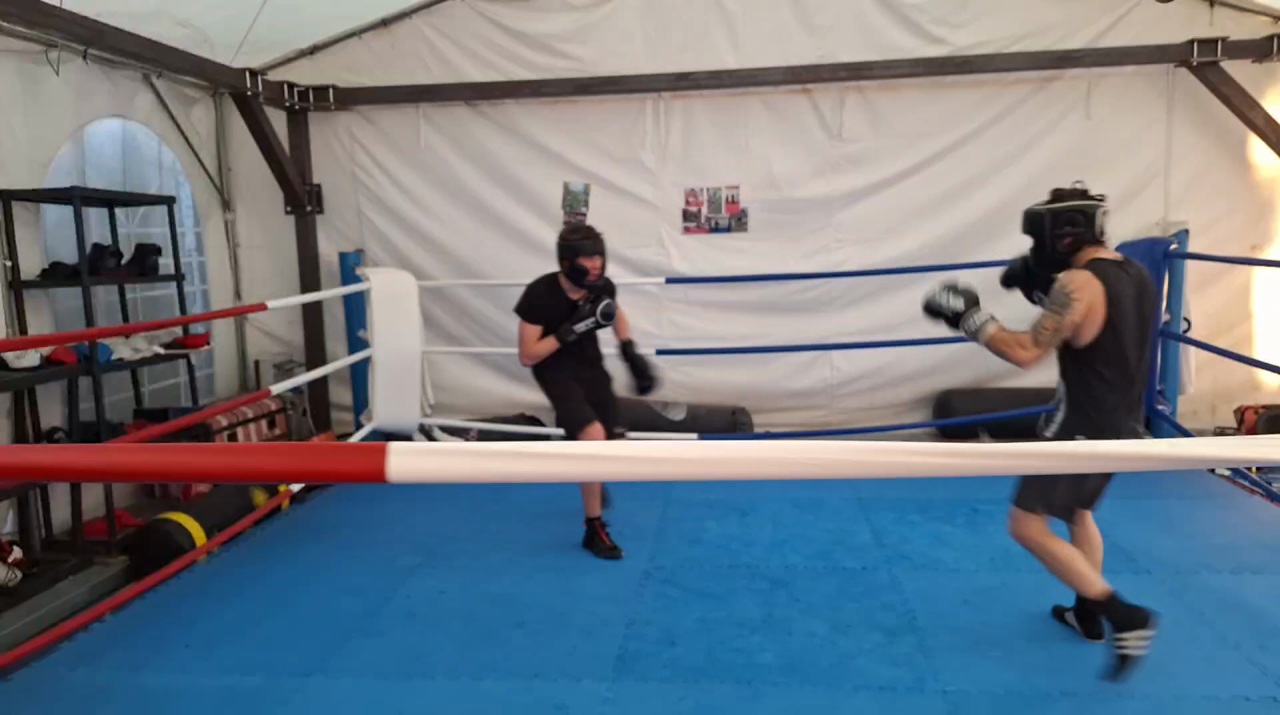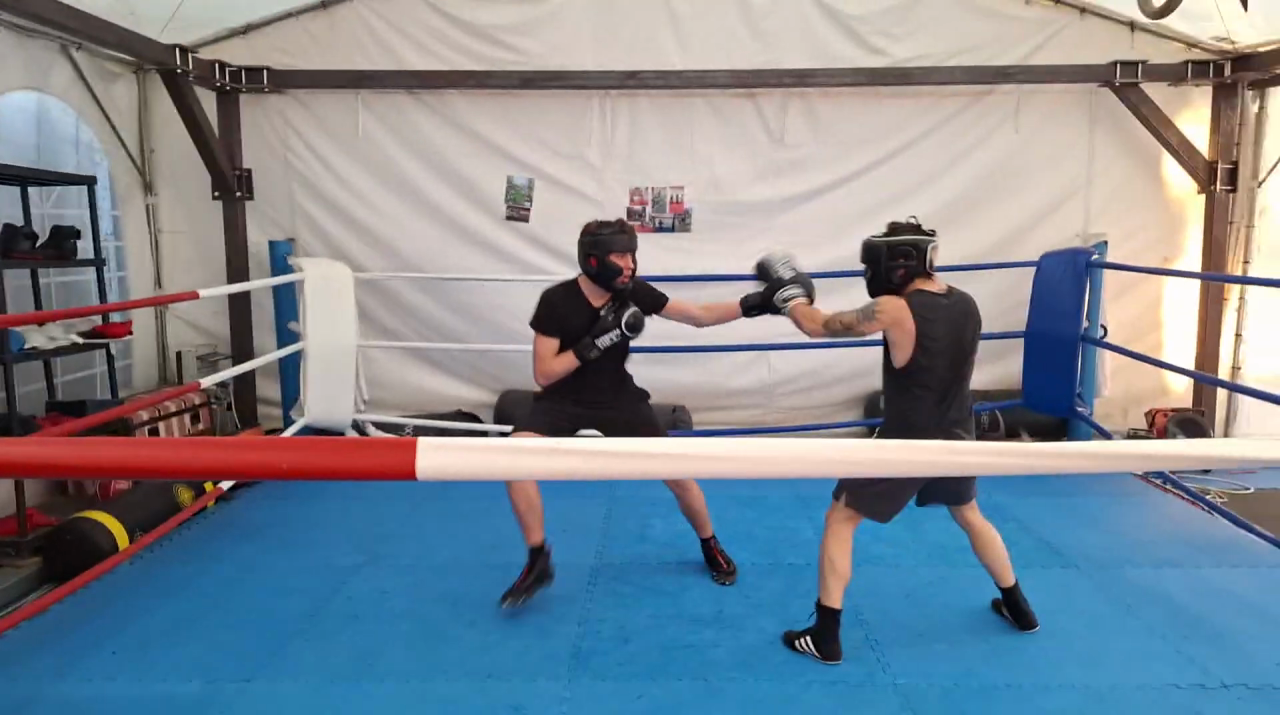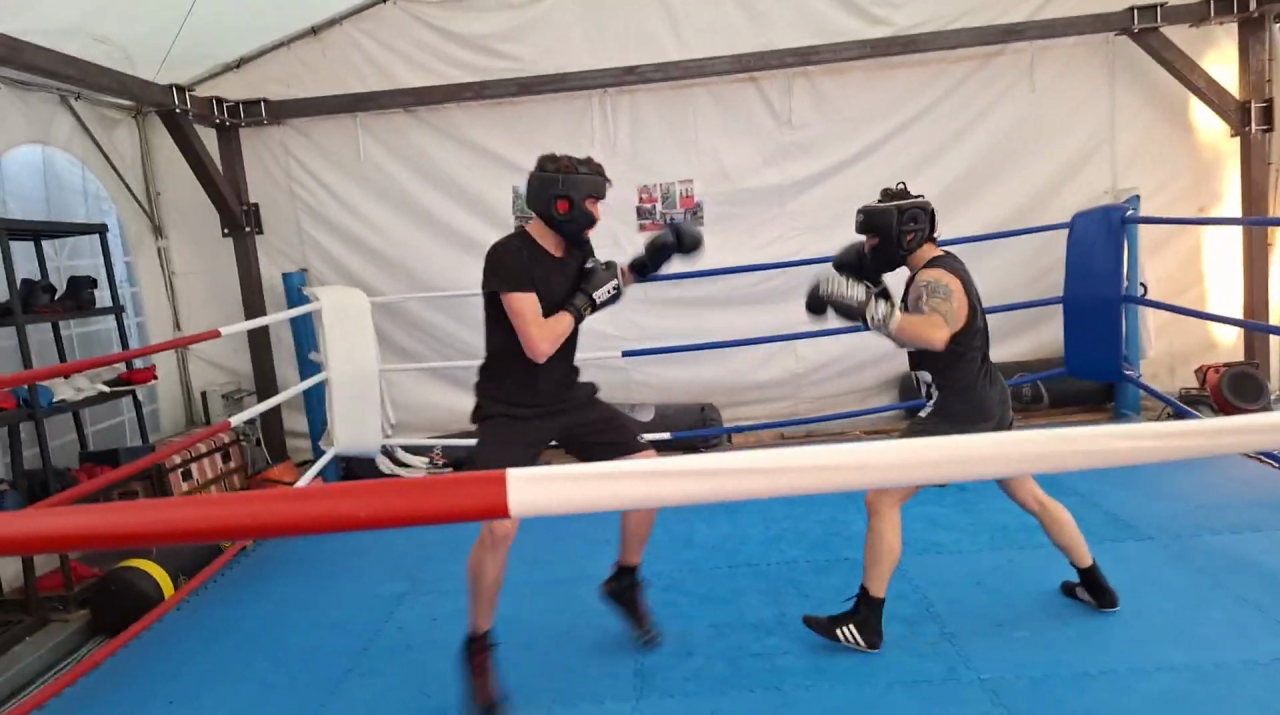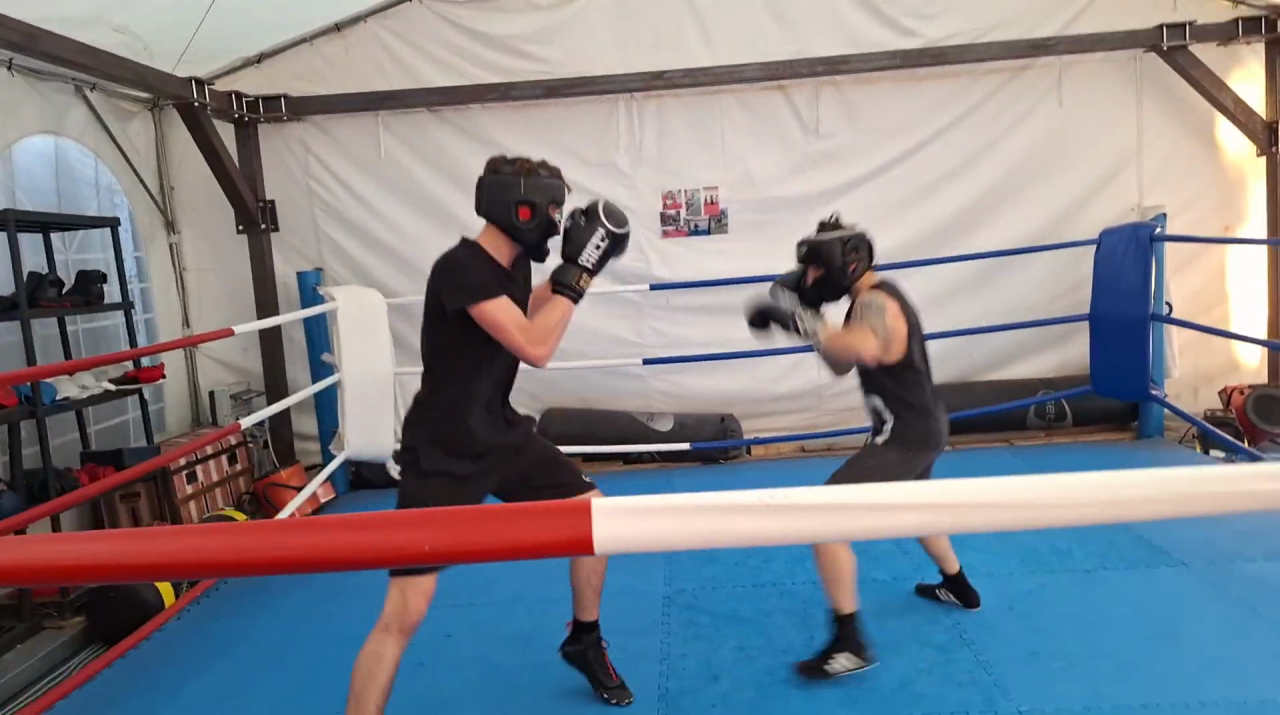
dt=0.4s
person 1, frame 1
left shoulder: (1078, 284)
right shoulder: (1137, 276)
left elbow: (1025, 353)
left wrist: (969, 316)
right wrist: (1042, 292)
left hip: (1084, 428)
right hip: (1124, 425)
left knee: (1027, 526)
right knee: (1078, 511)
left ankle: (1128, 614)
right ankle: (1093, 613)
person 1, frame 2
left shoulder: (893, 309)
right shoulder: (966, 305)
left elbow: (820, 324)
left wrist: (787, 288)
left hip: (904, 440)
right hip: (955, 438)
left knee: (841, 521)
right knee: (972, 519)
left ankle: (826, 634)
right ankle: (1017, 607)
person 1, frame 3
left shoulder: (934, 279)
right shoulder: (937, 267)
left elbow: (929, 334)
right elbow: (900, 332)
left wrist: (864, 304)
right wrist: (862, 286)
left hip: (955, 412)
right hip: (989, 402)
left knee: (882, 500)
right knee: (1028, 494)
left ankle: (865, 621)
right ankle: (1097, 585)
person 1, frame 4
left shoulder: (875, 302)
right shoulder: (872, 298)
left elbow: (860, 350)
right elbow: (841, 363)
left wrist: (793, 318)
right wrist: (807, 308)
left hip: (905, 436)
right hip: (922, 427)
left ankle: (850, 641)
right ankle: (958, 586)
person 2, frame 1
left shoulder: (602, 286)
right shoulder: (539, 294)
right elbow: (528, 357)
left wrist: (631, 353)
right wrist: (570, 331)
left hip: (590, 367)
right hip: (557, 374)
left knee: (613, 440)
right knee: (594, 436)
right ankle: (593, 527)
person 2, frame 2
left shoulder: (637, 292)
right shoulder: (557, 302)
left elbow: (698, 316)
right elbow: (543, 376)
left wrist: (752, 304)
right wrist: (594, 343)
left hip: (617, 397)
right hip: (567, 398)
left knee: (675, 472)
left ankle: (709, 544)
right ankle: (538, 559)
person 2, frame 3
left shoulder: (575, 248)
right shoulder: (508, 256)
left elbow: (609, 282)
right elbow: (537, 347)
left wrist: (648, 259)
right wrist: (586, 297)
left hip: (566, 395)
right hip: (514, 406)
right knee: (499, 530)
left ankle: (626, 580)
right ankle: (480, 644)
person 2, frame 4
left shoulder: (514, 260)
right shoulder: (460, 268)
left elbow: (533, 307)
right elbow: (536, 348)
left wrist: (585, 249)
right wrist: (579, 265)
left hip: (501, 435)
right hip: (443, 455)
right knee: (405, 612)
left ankle: (585, 642)
